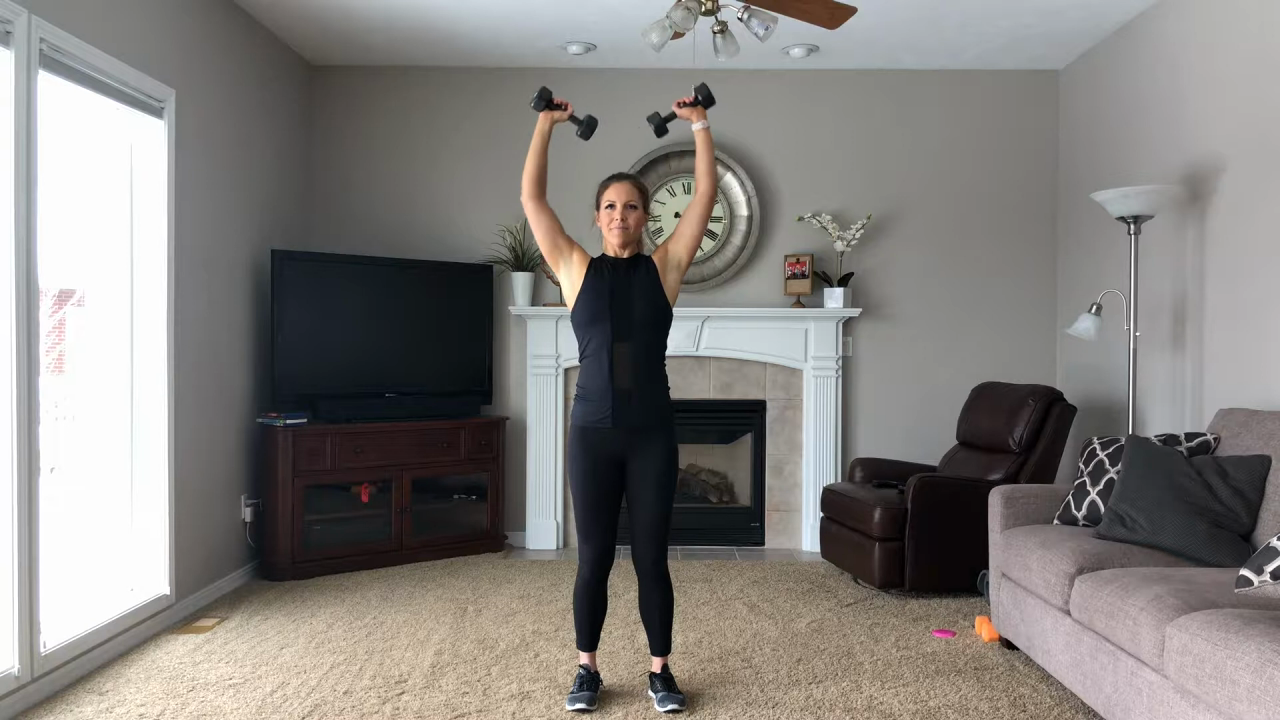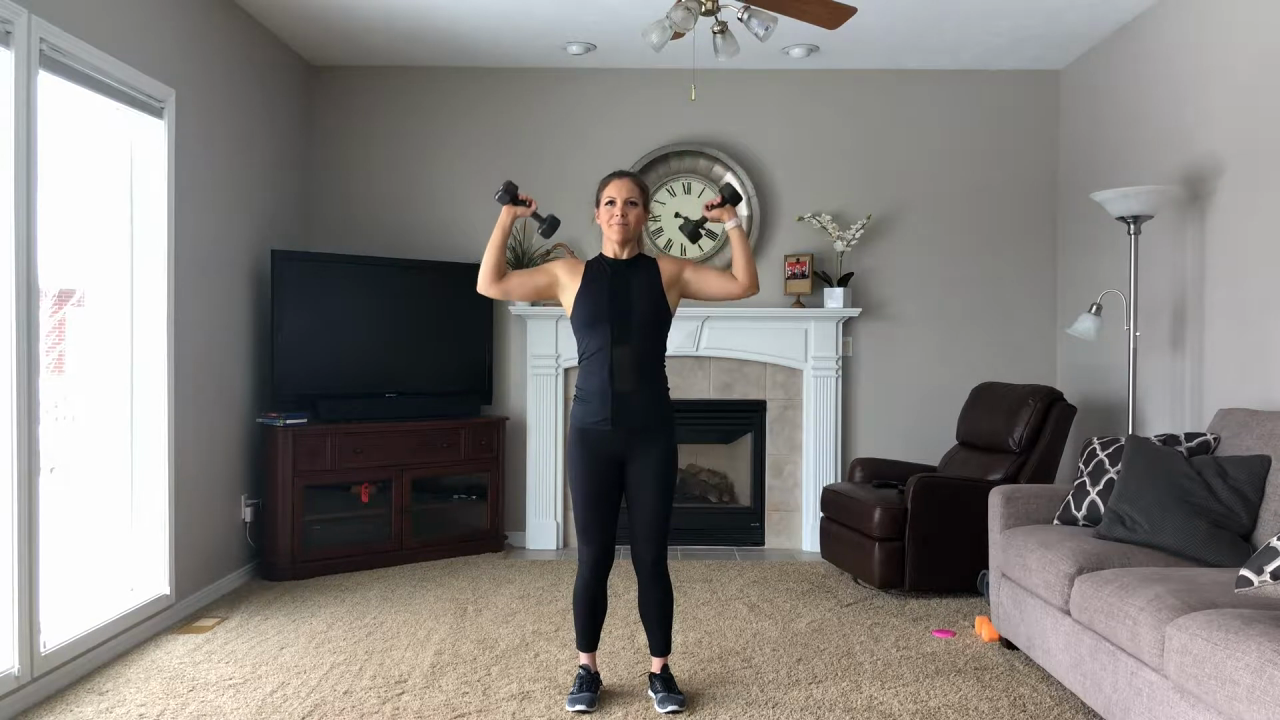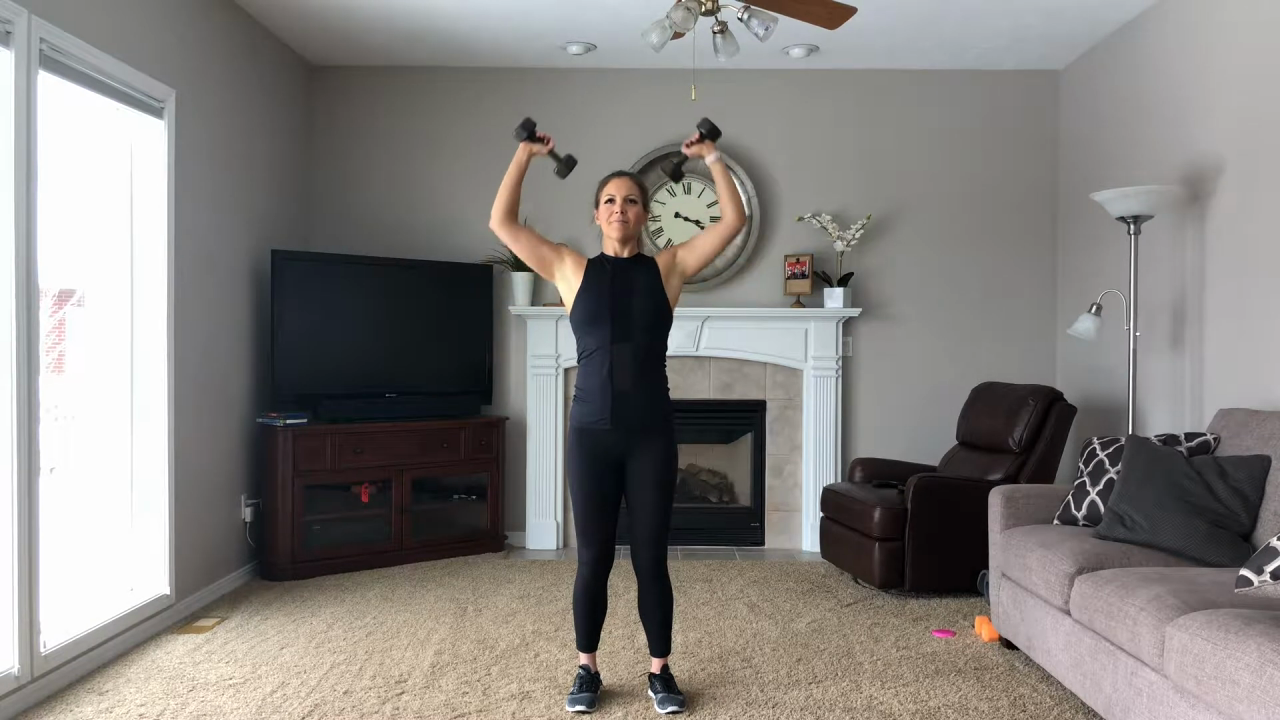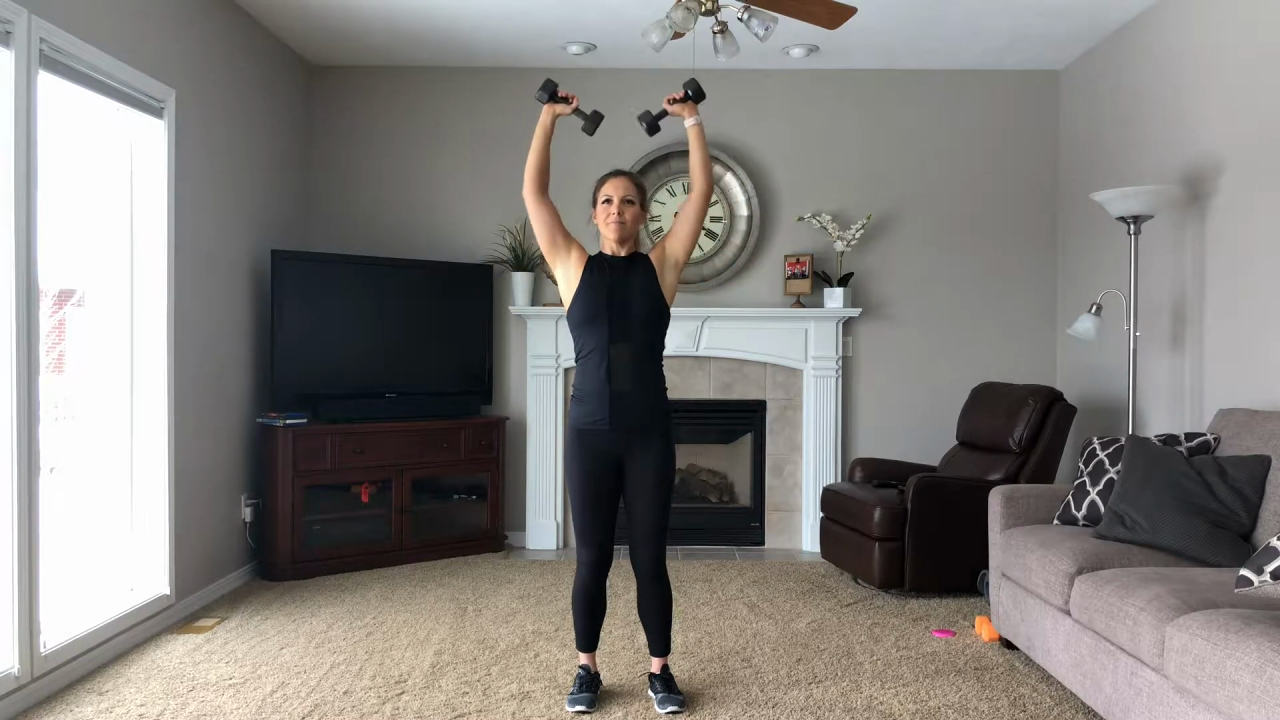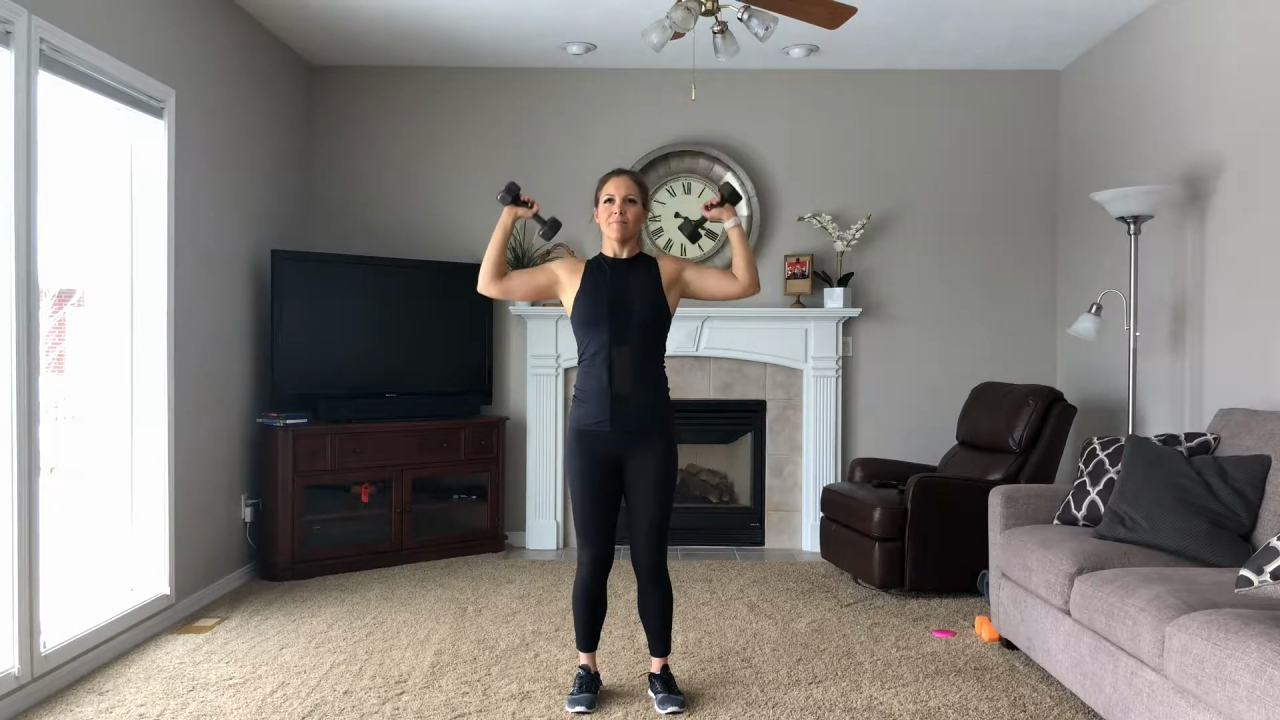
dt=0.7s
person 1, frame 1
left shoulder: (663, 267)
right shoulder: (576, 268)
left elbow: (705, 194)
right elbow: (531, 196)
left wrist: (698, 124)
right wrist: (545, 123)
left hip: (652, 434)
right hip: (593, 432)
left knee: (651, 558)
right knee: (594, 558)
left ankle: (660, 670)
right ankle: (587, 669)
person 1, frame 2
left shoulder: (668, 271)
right shoulder: (570, 273)
left elbow: (745, 285)
right elbow: (489, 285)
left wrist: (730, 221)
right wrist: (506, 219)
left hip: (651, 433)
right hip: (592, 433)
left knee: (651, 558)
right knee: (593, 558)
left ankle: (660, 670)
right ankle: (587, 670)
person 1, frame 3
left shoulder: (667, 267)
right shoulder: (572, 268)
left elbow: (734, 220)
right elbow: (500, 222)
left wrist: (712, 159)
right wrist: (524, 155)
left hip: (651, 434)
right hip: (591, 432)
left knee: (651, 559)
right knee: (593, 559)
left ankle: (659, 670)
right ankle: (587, 669)
person 1, frame 4
left shoulder: (661, 265)
right shoulder: (572, 266)
left elbow: (703, 191)
right elbow: (532, 190)
left wrist: (691, 121)
right wrist: (549, 117)
left hip: (648, 436)
right hip: (589, 434)
left knee: (649, 560)
right knee: (592, 559)
right ankle: (587, 669)
person 1, frame 5
left shoulder: (668, 271)
right shoulder: (570, 273)
left elbow: (745, 283)
right elbow: (490, 284)
left wrist: (730, 220)
right wrist: (508, 218)
left hip: (651, 435)
right hip: (590, 433)
left knee: (650, 559)
right knee: (592, 559)
left ankle: (660, 671)
right ankle: (587, 669)
